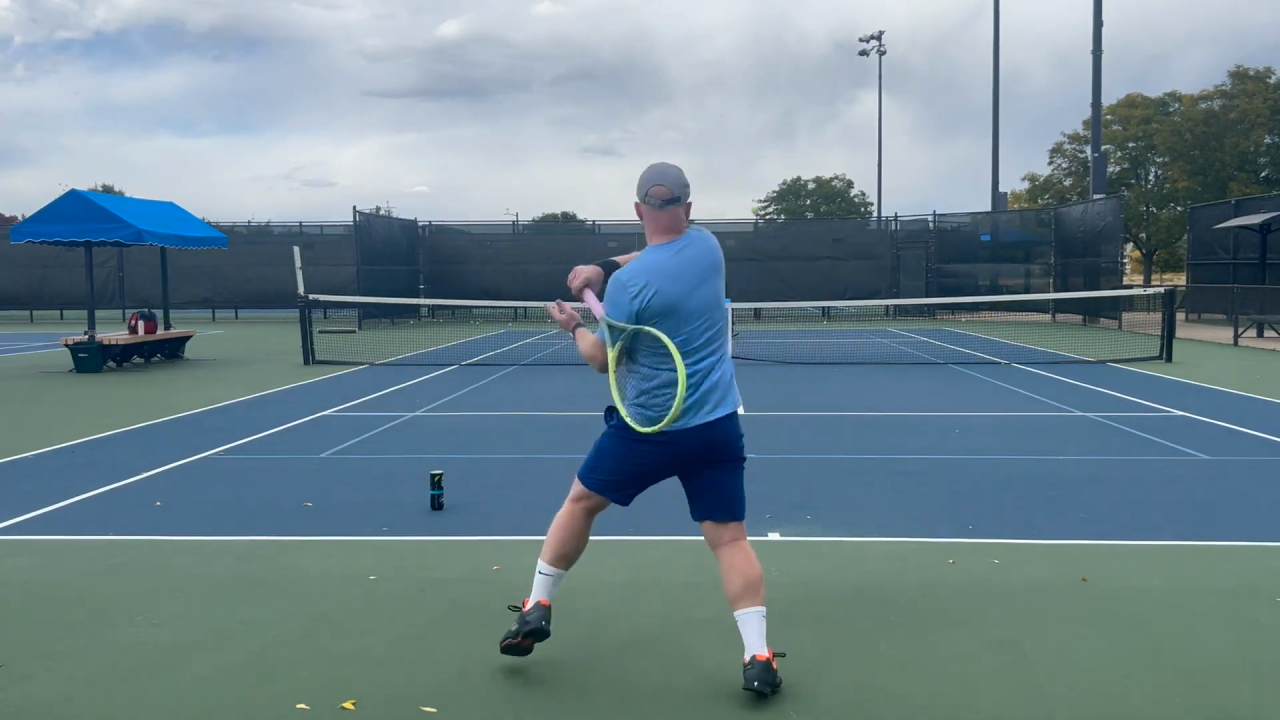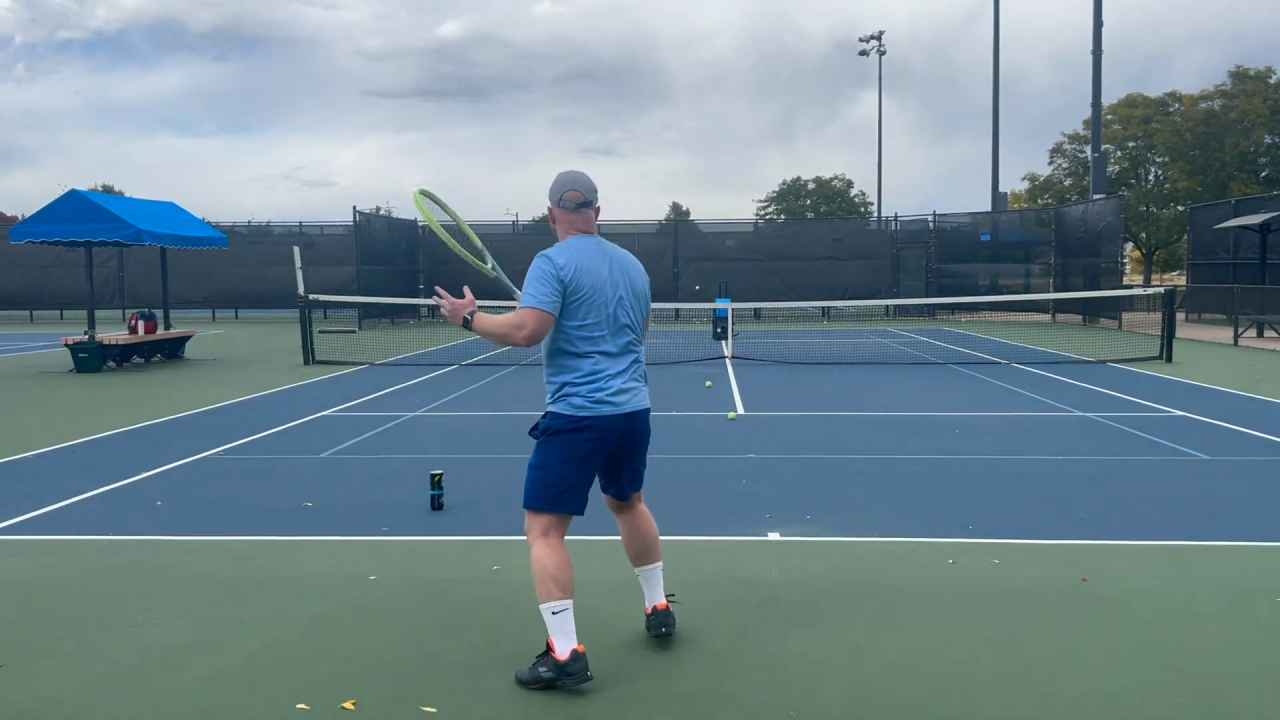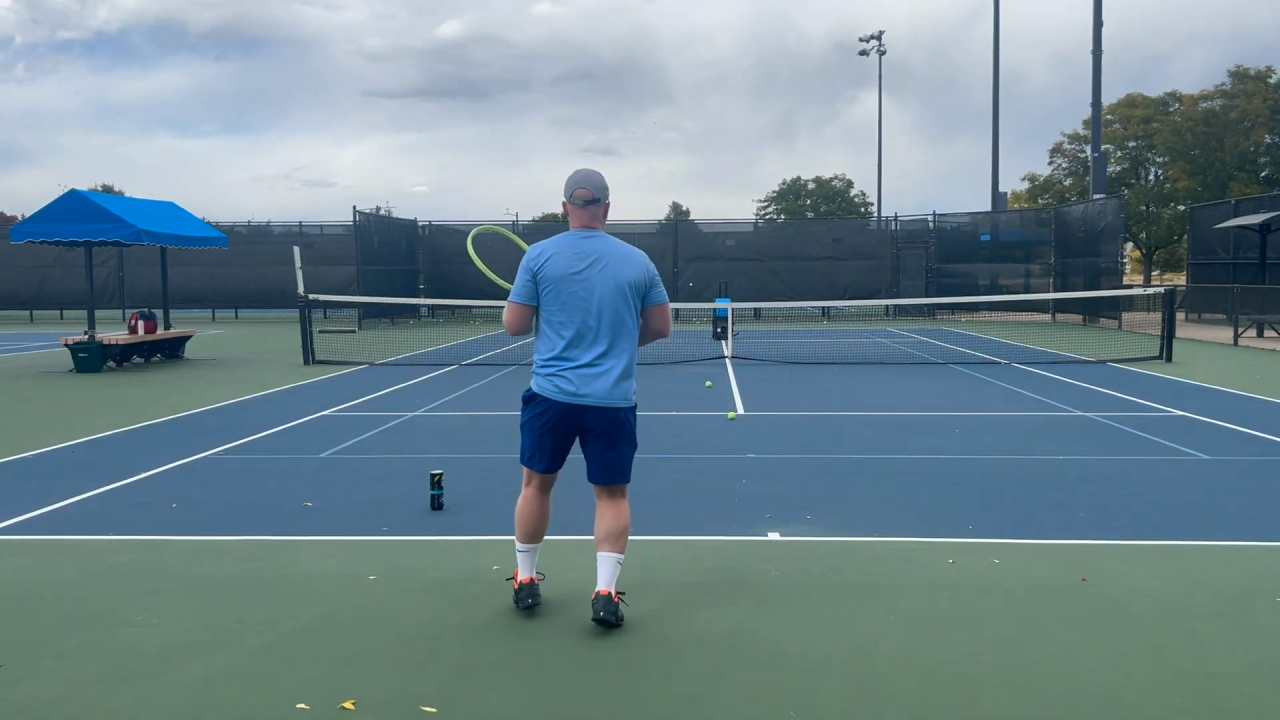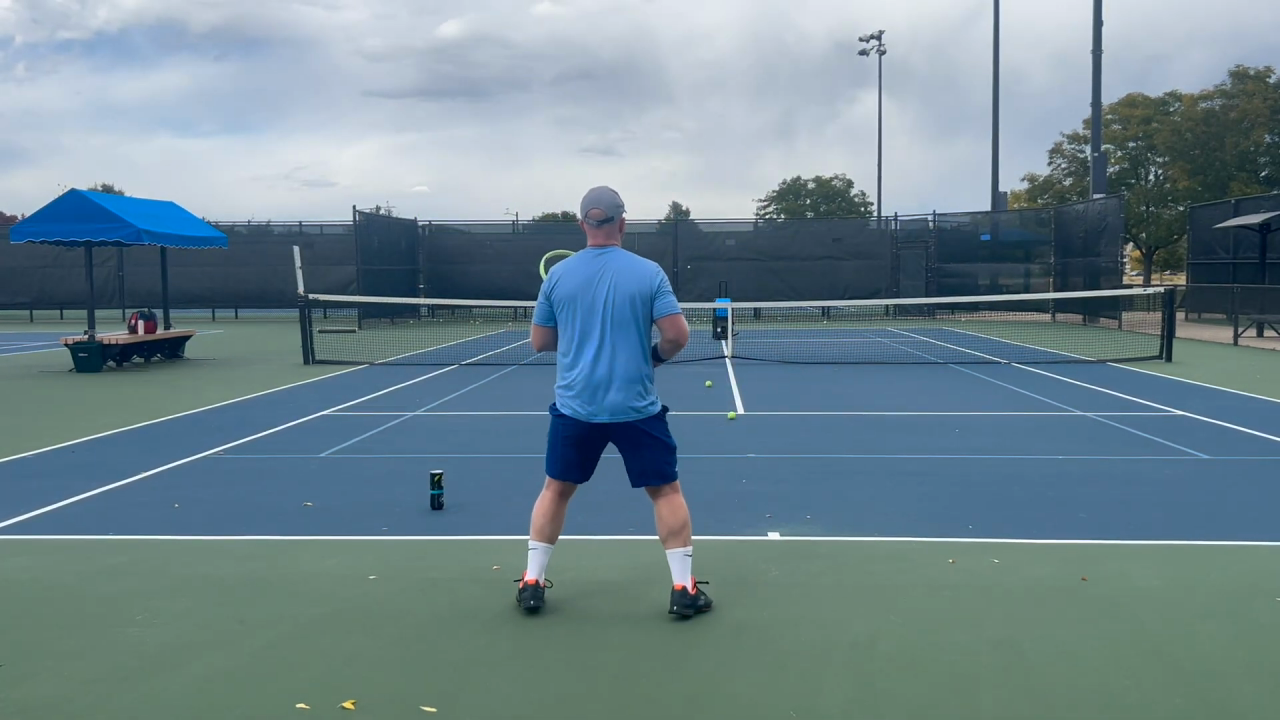
dt=0.5s
person 1, frame 1
left shoulder: (631, 281)
right shoulder: (708, 245)
left elbow: (601, 359)
left wrist: (575, 329)
right wrist: (601, 270)
left hip: (653, 427)
right hip: (718, 423)
left knee: (579, 503)
right knee: (730, 538)
left ankle: (535, 611)
right ankle: (760, 660)
person 1, frame 2
left shoulder: (554, 261)
right shoulder: (634, 265)
left elbow: (527, 331)
left wrist: (469, 317)
left hip: (578, 416)
right hip: (633, 410)
left knee: (543, 529)
right knee: (628, 505)
left ankle: (566, 655)
right ankle: (659, 608)
person 1, frame 3
left shoulder: (538, 255)
right shoulder: (637, 260)
left elbow: (513, 325)
right elbow: (661, 327)
left hip: (551, 395)
right hip: (613, 401)
left knee: (536, 485)
right knee: (612, 497)
left ankle: (527, 582)
right ankle: (605, 595)
person 1, frame 4
left shoulder: (557, 275)
right shoulder: (649, 273)
left elbow: (540, 342)
right elbow: (677, 336)
right wrist: (657, 354)
left hip: (574, 409)
right hip: (636, 410)
left knee: (555, 491)
right knee: (666, 492)
left ankle: (531, 583)
right ankle: (684, 589)
